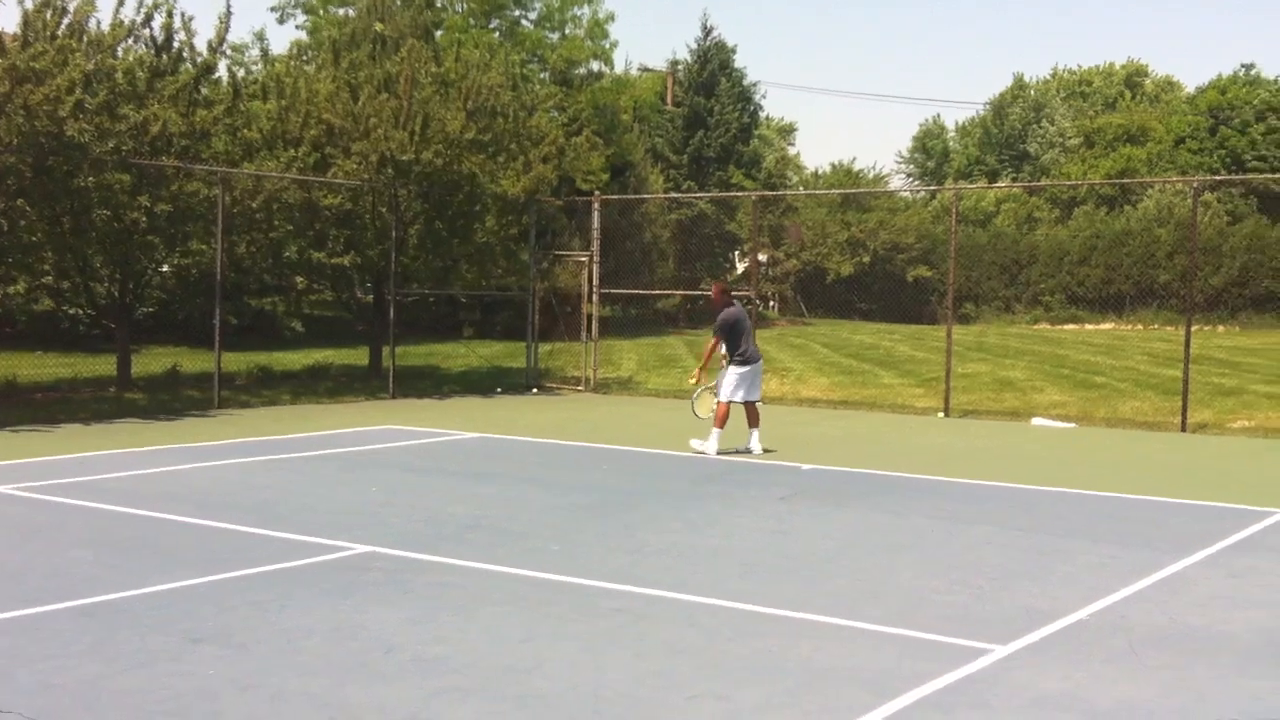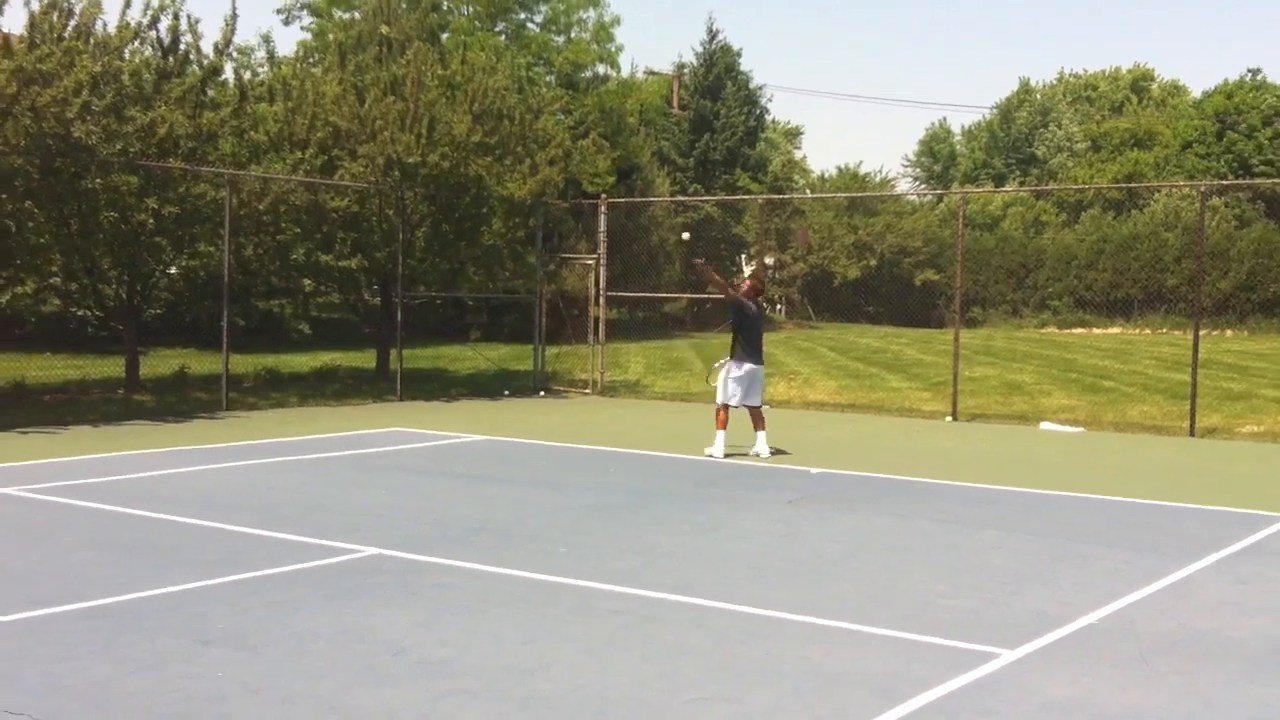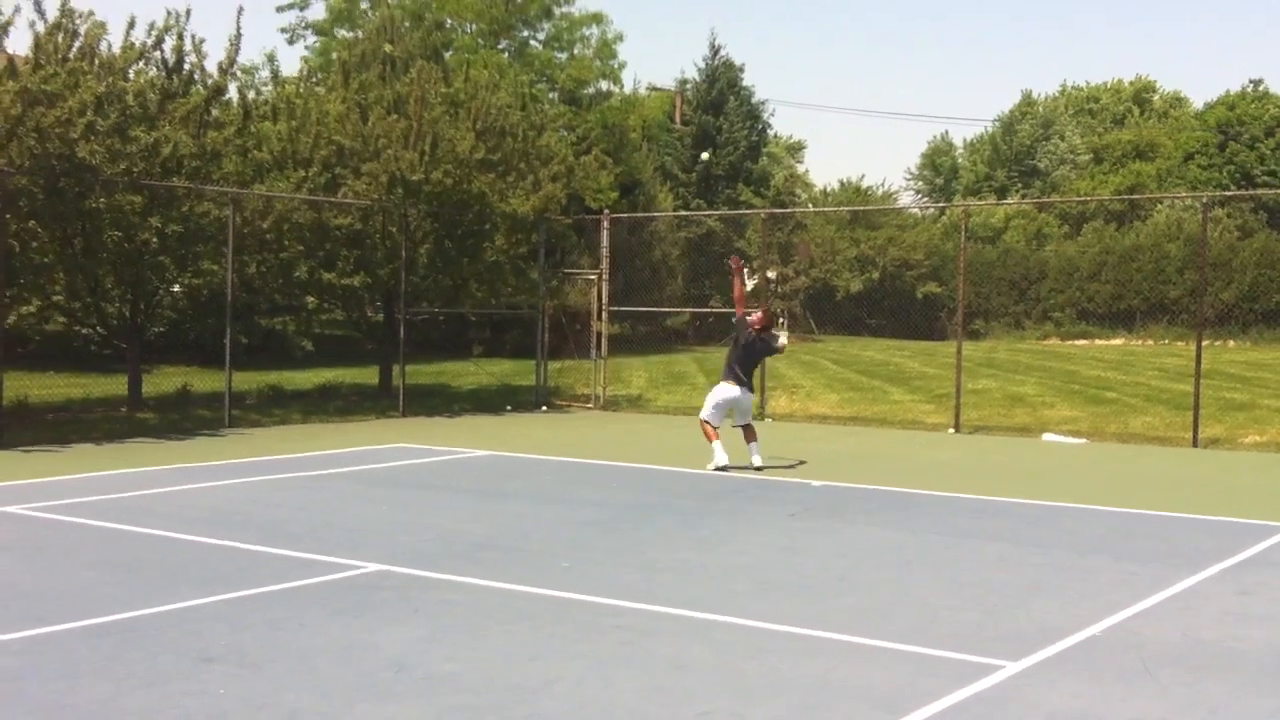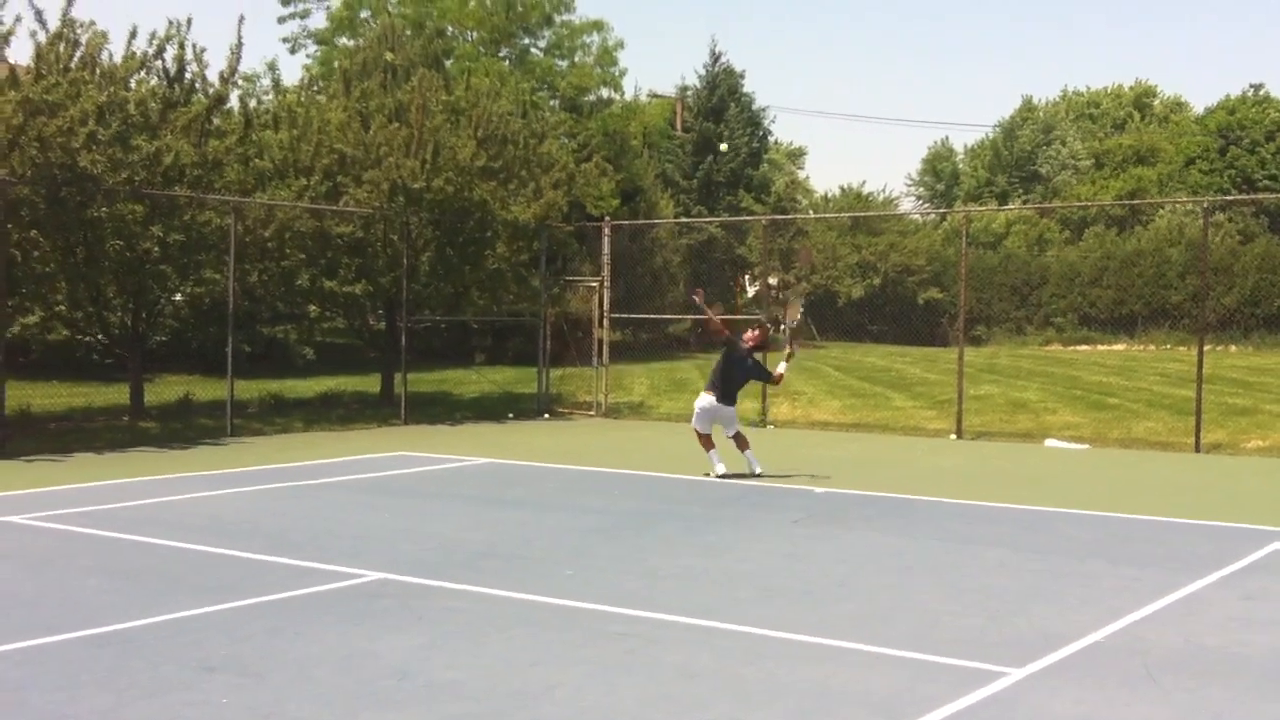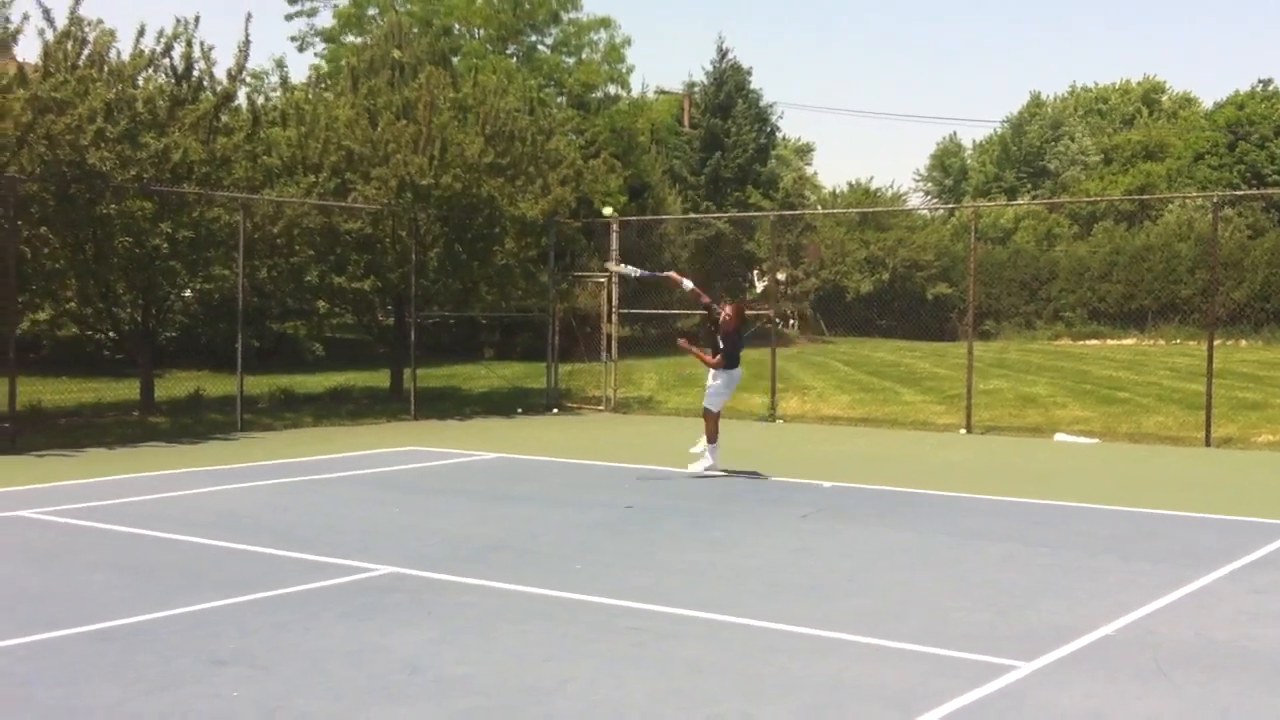
dt=0.3s
person 1, frame 1
left shoulder: (725, 317)
right shoulder: (734, 306)
left elbow: (713, 344)
left wrist: (700, 369)
right wrist: (725, 354)
left hip: (740, 365)
right hip: (755, 361)
left knee: (724, 401)
right knee: (750, 402)
left ankle: (711, 444)
right ankle: (754, 444)
person 1, frame 2
left shoulder: (744, 306)
right shoulder: (759, 309)
left elbow: (726, 290)
left wrist: (707, 271)
left hip: (739, 365)
right hip: (757, 365)
left knee: (723, 404)
right knee: (755, 407)
left ankle: (718, 447)
right ankle: (761, 446)
person 1, frame 3
left shoulder: (744, 332)
right shoulder: (766, 344)
left elbow: (739, 301)
right elbow: (781, 345)
left wrist: (738, 274)
right wrist: (783, 336)
left hip: (726, 389)
right hip: (745, 394)
left knee: (707, 423)
right knee: (745, 424)
left ankle: (719, 456)
right ankle: (756, 457)
person 1, frame 4
left shoulder: (735, 347)
right shoulder: (755, 366)
left elbow: (719, 329)
right elbow: (776, 379)
left wrist: (703, 306)
right wrist: (785, 361)
left hip: (708, 401)
right hip: (728, 407)
left knee: (702, 433)
right knee: (735, 433)
left ankle: (718, 466)
right ankle: (754, 465)
person 1, frame 5
left shoulder: (734, 339)
right shoulder: (718, 313)
left elbow: (714, 364)
right elbow: (702, 297)
left wrist: (691, 350)
right wrist: (681, 280)
left hip: (728, 373)
right hip: (721, 369)
left knee: (710, 414)
right knee: (711, 410)
left ankle: (710, 458)
right ankle: (707, 442)
